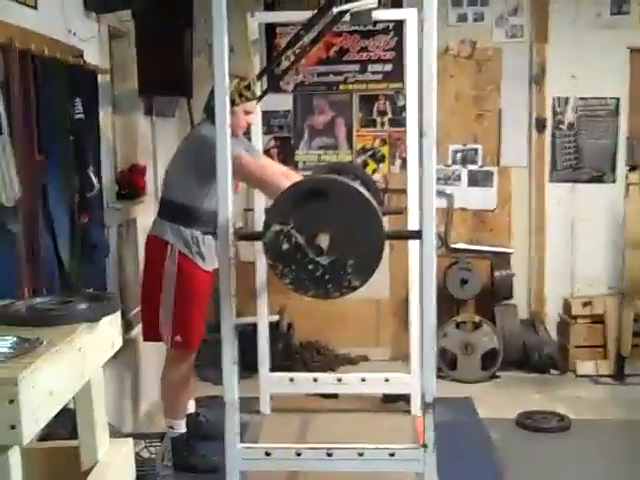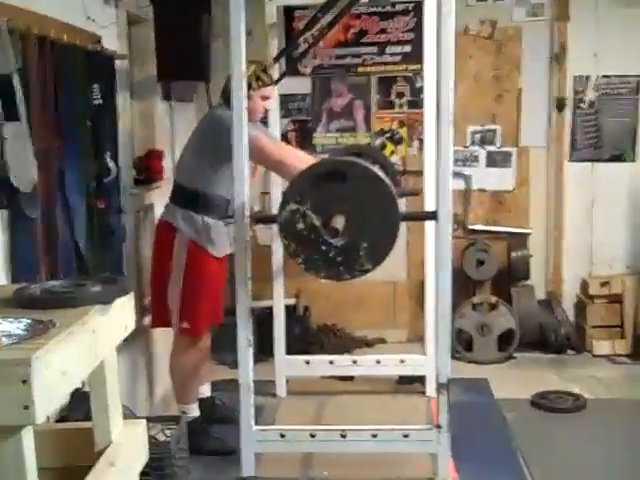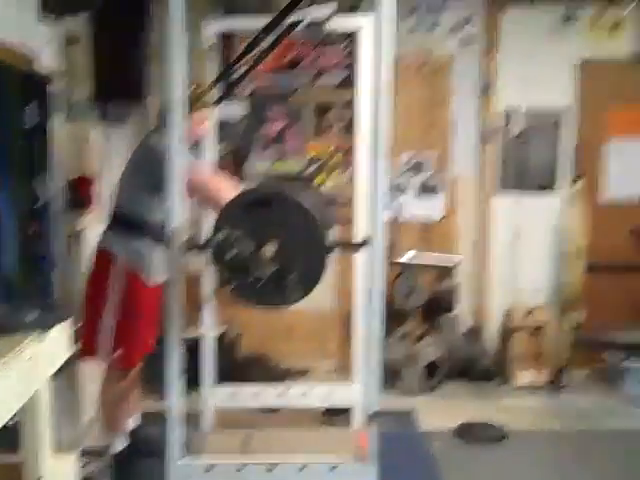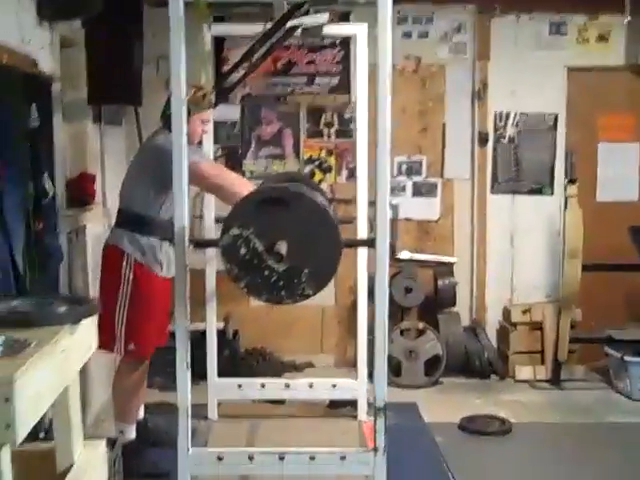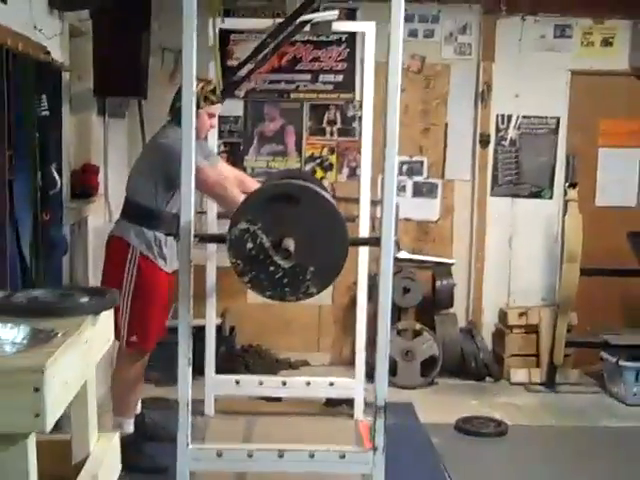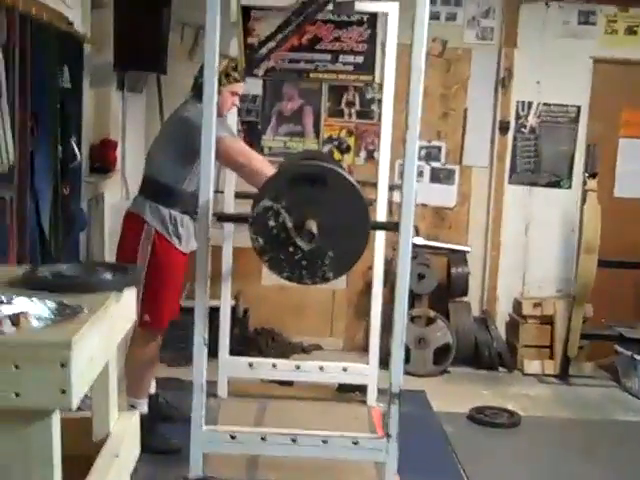
dt=0.3s
person 1, frame 1
left shoulder: (231, 141)
right shoulder: (207, 139)
left elbow: (275, 168)
right elbow: (262, 178)
left hip: (199, 248)
right hip: (177, 247)
left knee: (191, 341)
right knee: (181, 346)
left ankle: (188, 416)
right ankle: (175, 440)
person 1, frame 2
left shoulder: (247, 127)
right shoulder: (222, 122)
left elbow: (289, 153)
right elbow: (277, 159)
left hip: (213, 235)
right hip: (189, 234)
left knee: (204, 324)
right knee: (189, 331)
left ankle: (204, 400)
right ankle: (189, 422)
person 1, frame 3
right shoulder: (159, 149)
left elbow: (219, 183)
right elbow: (208, 190)
left hip: (148, 264)
right hip: (125, 262)
left knee: (136, 355)
right knee: (121, 360)
left ankle: (129, 430)
right ankle: (116, 451)
person 1, frame 4
left shoulder: (184, 149)
right shoulder: (163, 147)
left elbow: (228, 177)
right elbow: (218, 183)
left hip: (156, 257)
right hip: (134, 257)
left knee: (144, 350)
right knee: (132, 354)
left ankle: (136, 425)
right ankle: (125, 444)
person 1, frame 5
left shoulder: (191, 143)
right shoulder: (171, 143)
left elbow: (233, 176)
right elbow: (219, 189)
left hip: (158, 250)
right hip: (137, 249)
left knee: (144, 343)
right knee: (133, 346)
left ankle: (134, 419)
right ankle: (123, 438)
person 1, frame 6
left shoulder: (212, 121)
right shoulder: (193, 118)
left elbow: (252, 156)
right elbow: (244, 163)
left hip: (175, 229)
right hip: (154, 227)
left knee: (158, 321)
right knee: (147, 325)
left ankle: (149, 399)
right ankle: (137, 417)
